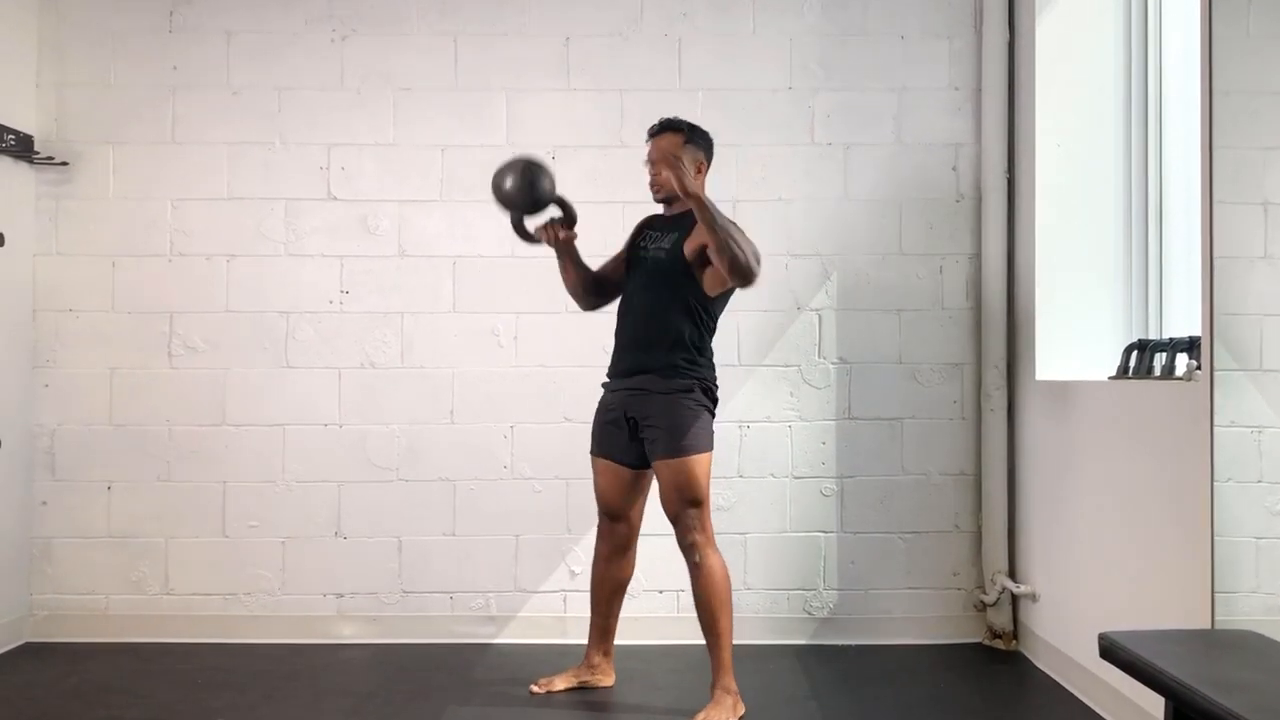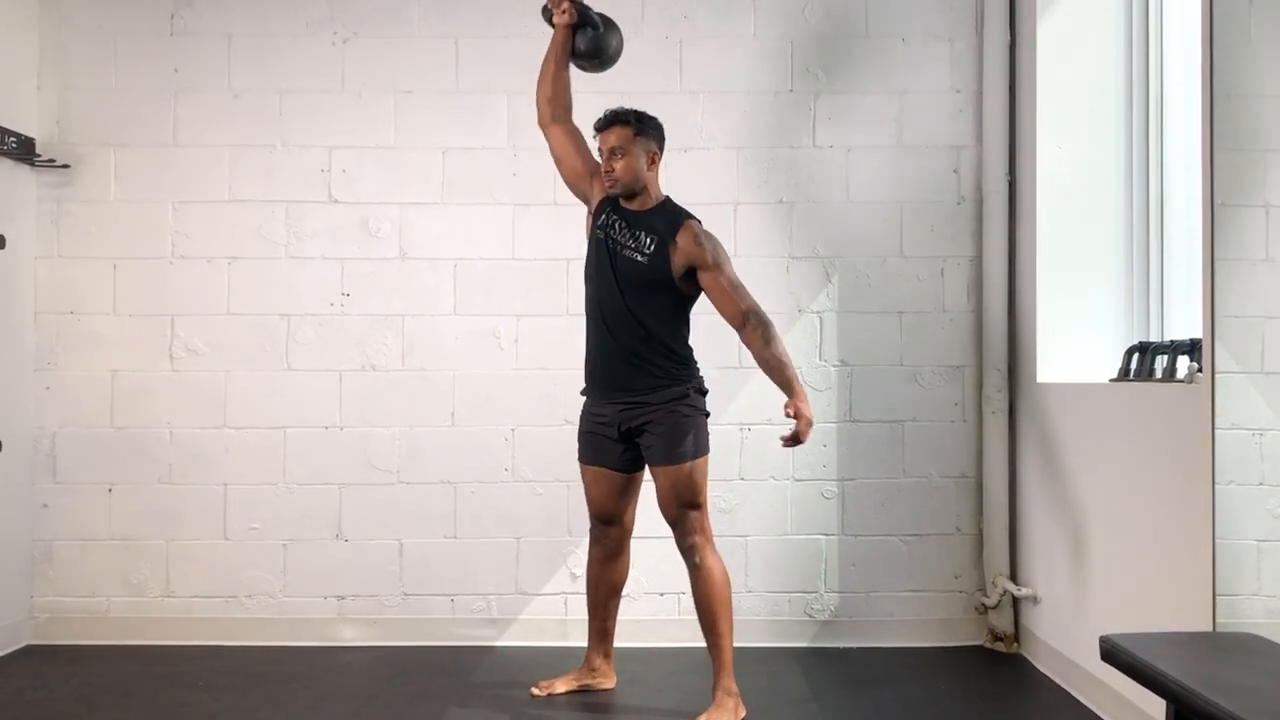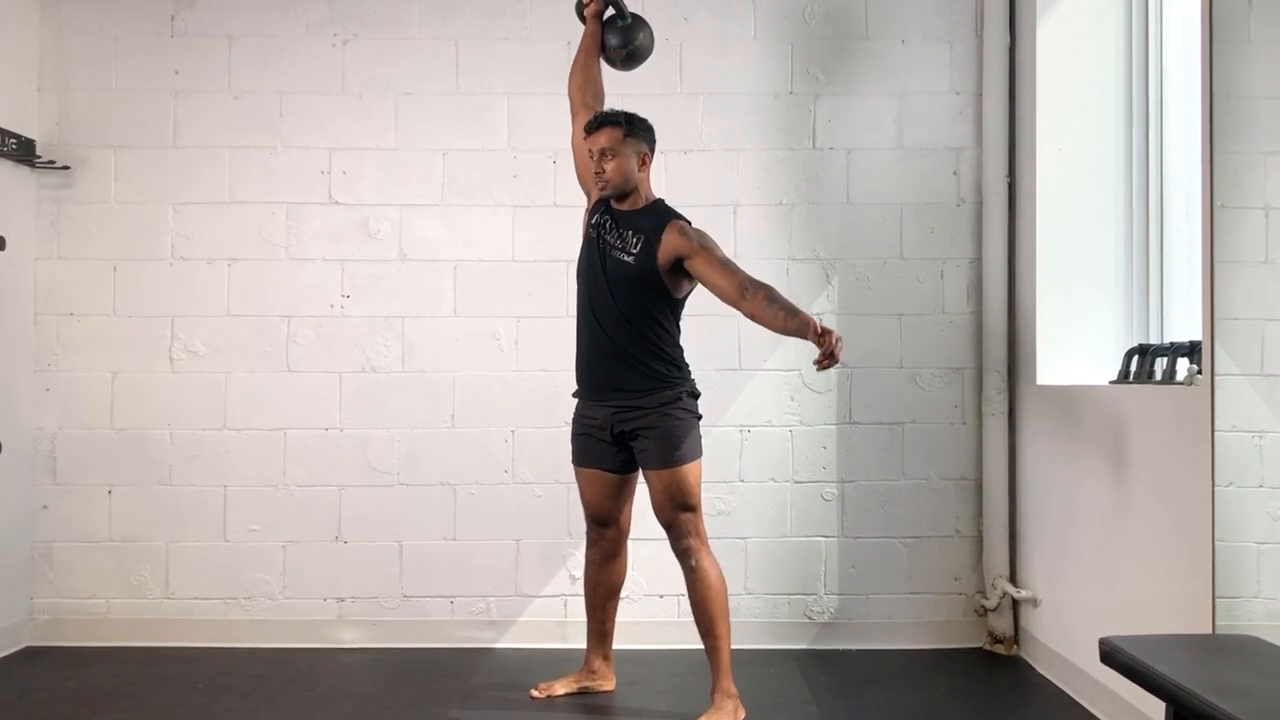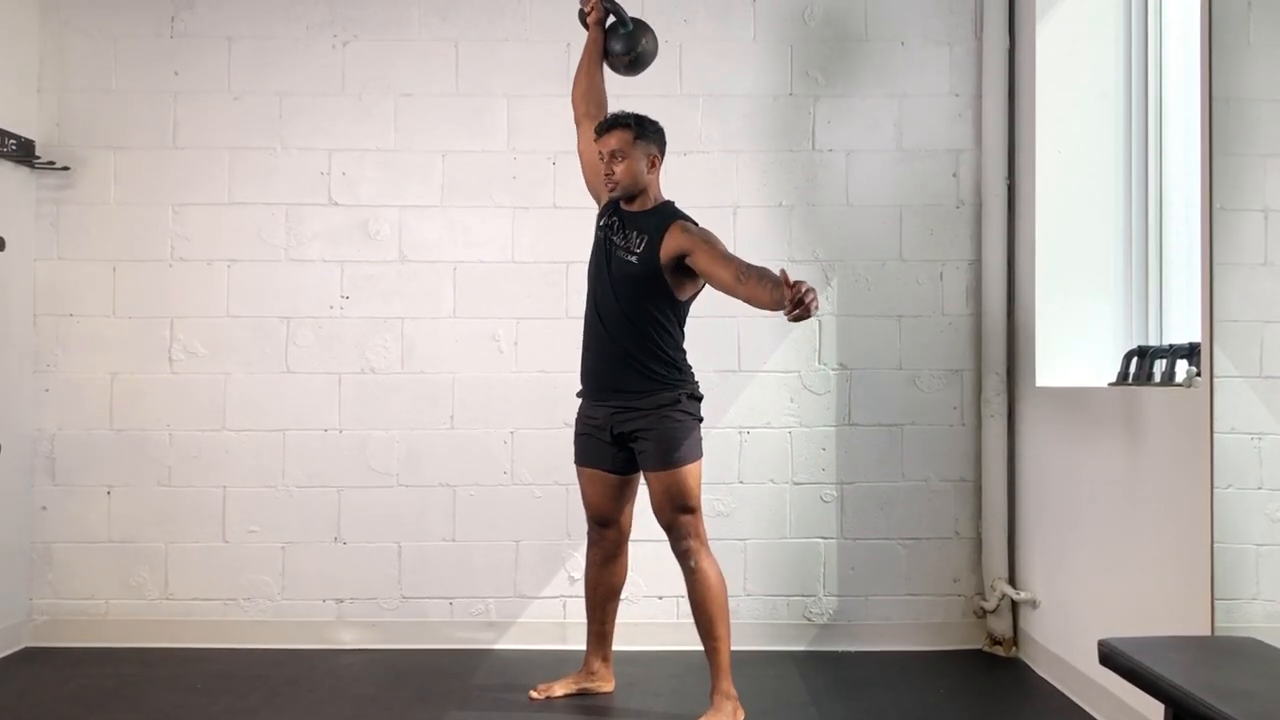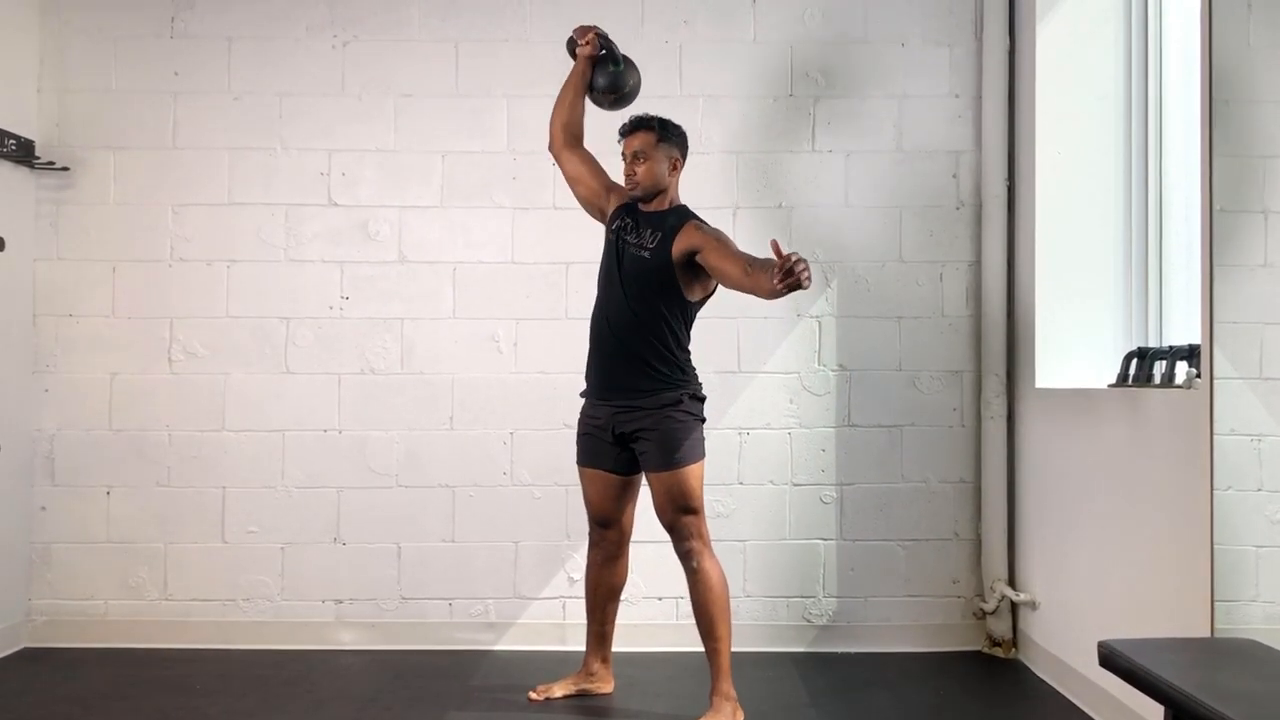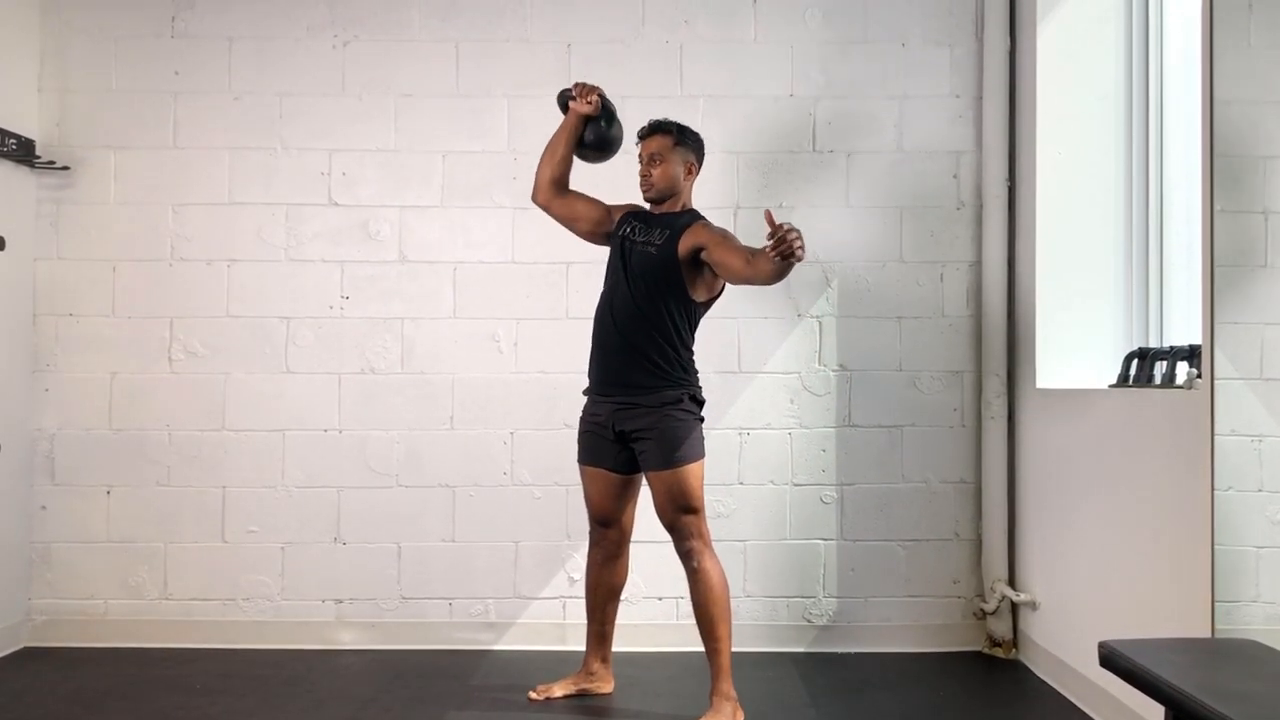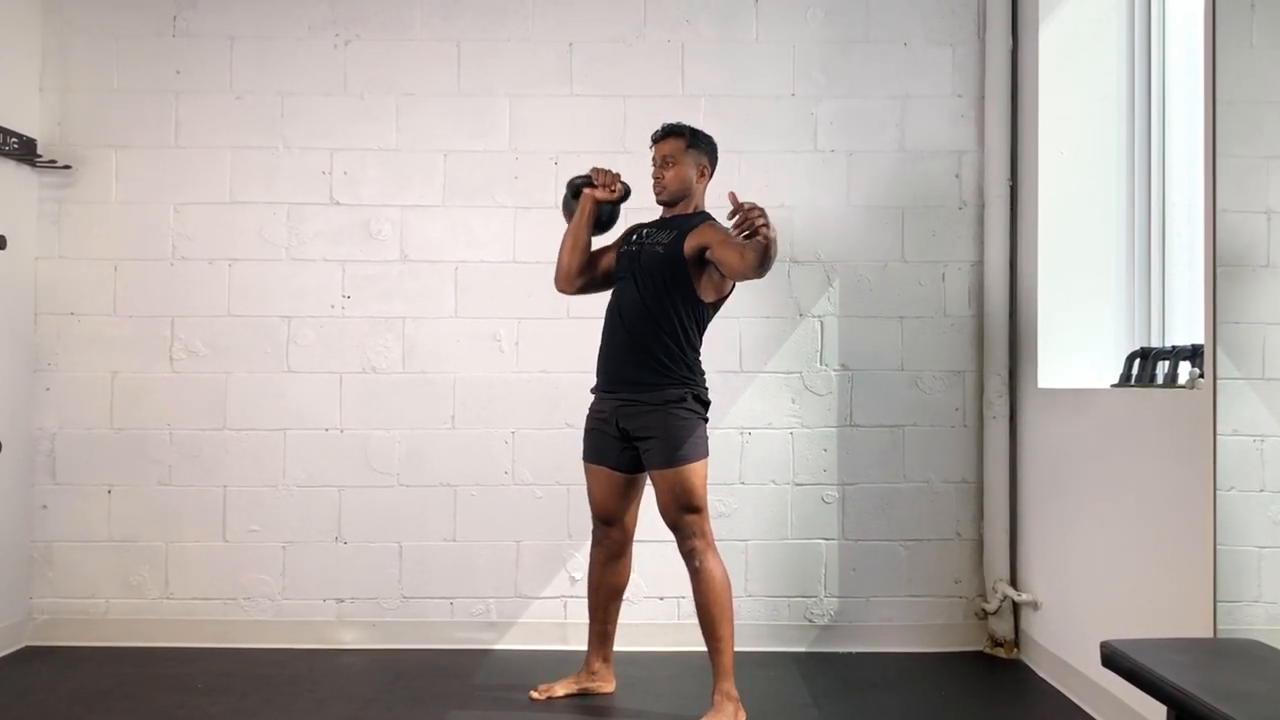
dt=0.3s
person 1, frame 1
left shoulder: (712, 232)
right shoulder: (648, 230)
left elbow: (747, 273)
right elbow: (593, 293)
left wrist: (694, 200)
right wrist: (565, 248)
left hip: (679, 394)
right hip: (623, 391)
left knee: (693, 535)
right knee: (614, 529)
right ankle: (598, 661)
person 1, frame 2
left shoulder: (686, 238)
right shoulder: (600, 204)
left elbow: (748, 318)
right elbow: (553, 119)
left wrist: (794, 389)
left hip: (669, 405)
right hip: (604, 404)
left knee: (693, 539)
right knee: (607, 533)
person 1, frame 3
left shoulder: (676, 236)
right shoulder: (598, 204)
left elbow: (746, 291)
right elbow: (582, 105)
left wrist: (814, 330)
left hip: (660, 408)
right hip: (596, 408)
left knee: (688, 541)
right knee: (603, 537)
person 1, frame 4
left shoulder: (680, 234)
right shoulder: (610, 207)
left elbow: (744, 278)
right elbow: (586, 113)
left wrist: (787, 294)
left hip: (662, 408)
right hip: (600, 406)
left knee: (688, 542)
right knee: (605, 537)
person 1, frame 5
left shoulder: (692, 235)
right shoulder: (619, 212)
left elbow: (748, 272)
right elbow: (563, 143)
left wrist: (782, 275)
right wrist: (584, 64)
left hip: (665, 409)
right hip: (603, 405)
left knee: (691, 541)
right knee: (606, 536)
person 1, frame 6
left shoulder: (698, 235)
right shoulder: (626, 221)
left elbow: (757, 269)
right elbow: (547, 194)
left wrist: (785, 254)
right wrist: (575, 119)
left hip: (665, 407)
right hip: (604, 404)
left knee: (691, 542)
right knee: (606, 534)
right ankle: (596, 667)
person 1, frame 7
left shoulder: (707, 235)
right shoulder: (637, 237)
left elbow: (750, 264)
right elbow: (569, 281)
left wrist: (764, 235)
right wrist: (588, 206)
left hip: (670, 405)
right hip: (610, 403)
left knee: (694, 540)
right knee: (609, 534)
right ankle: (597, 667)
